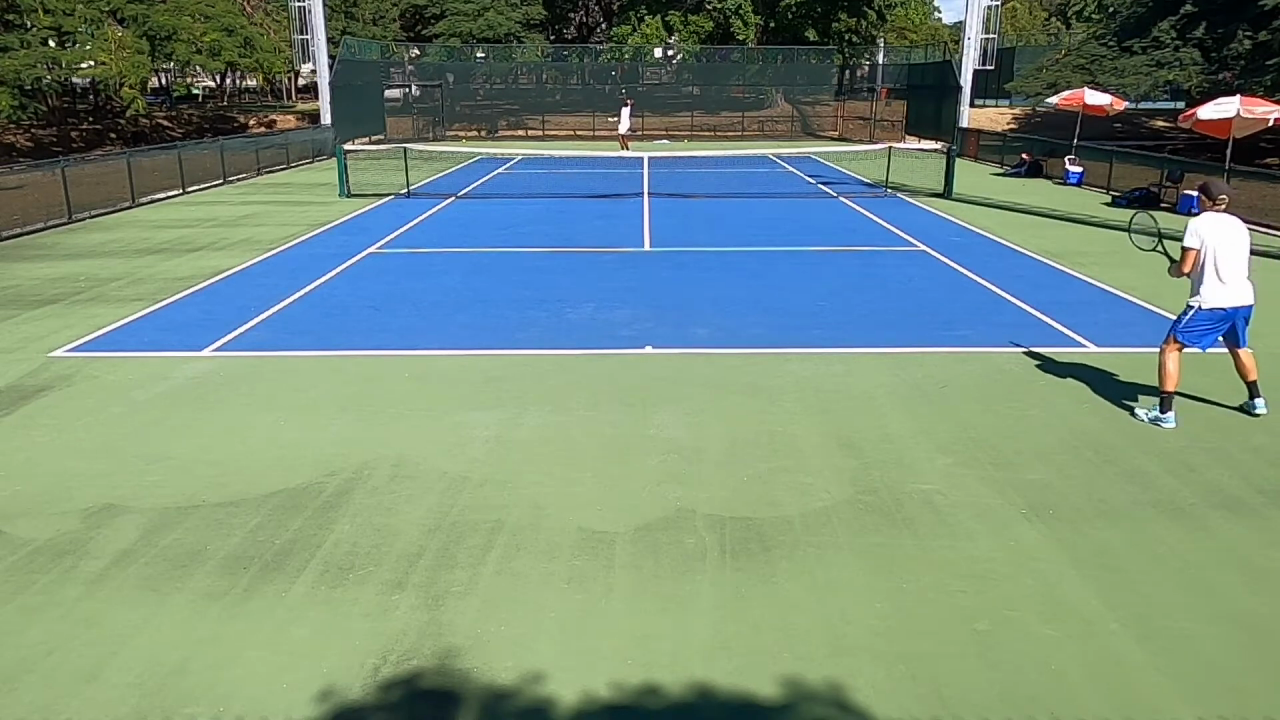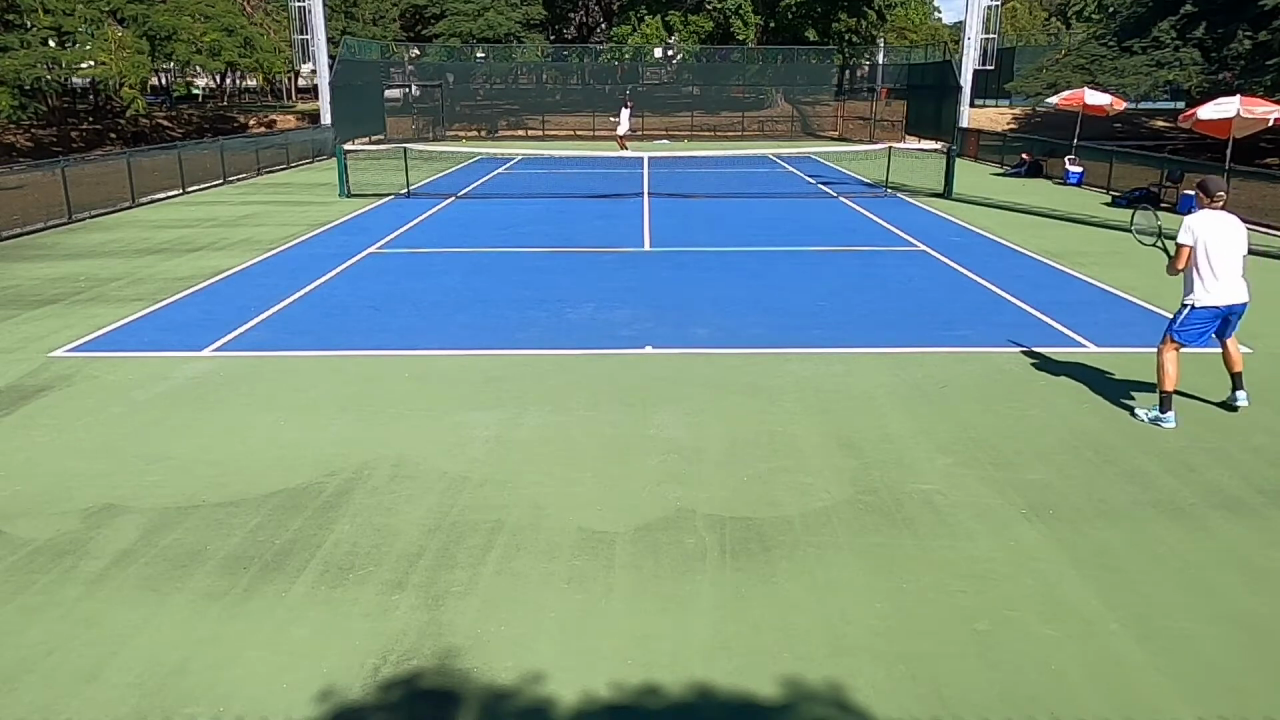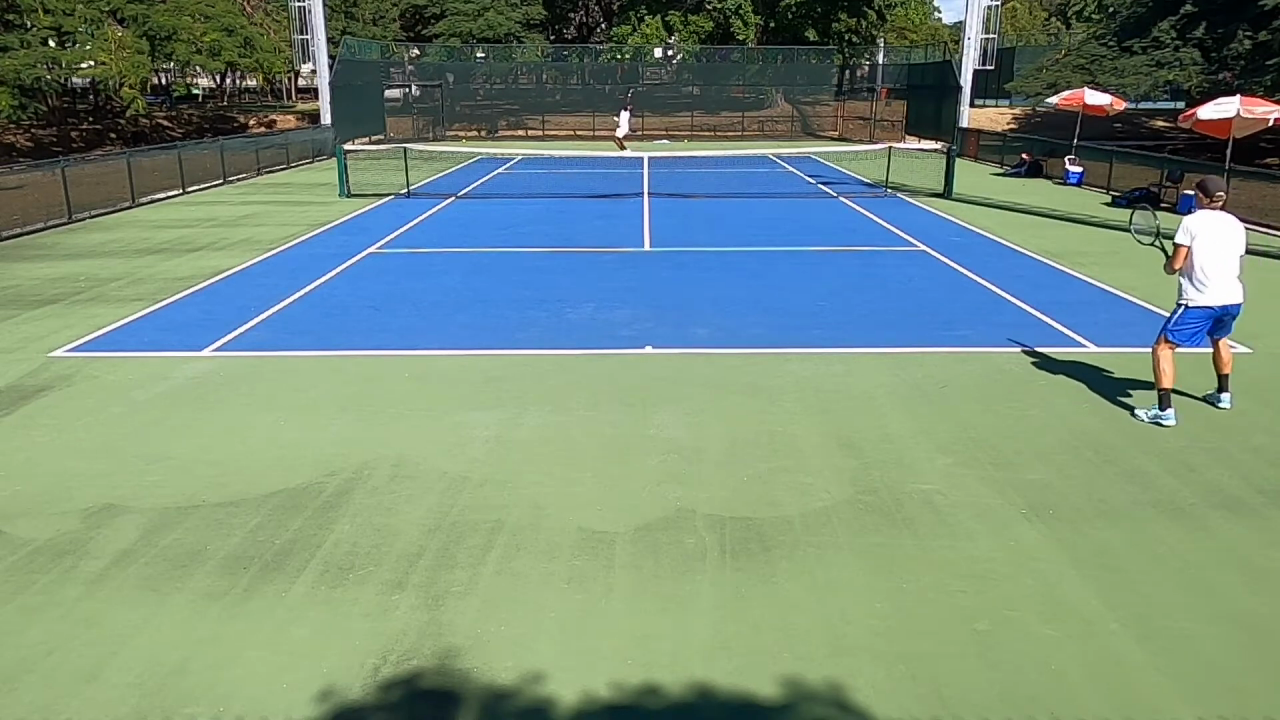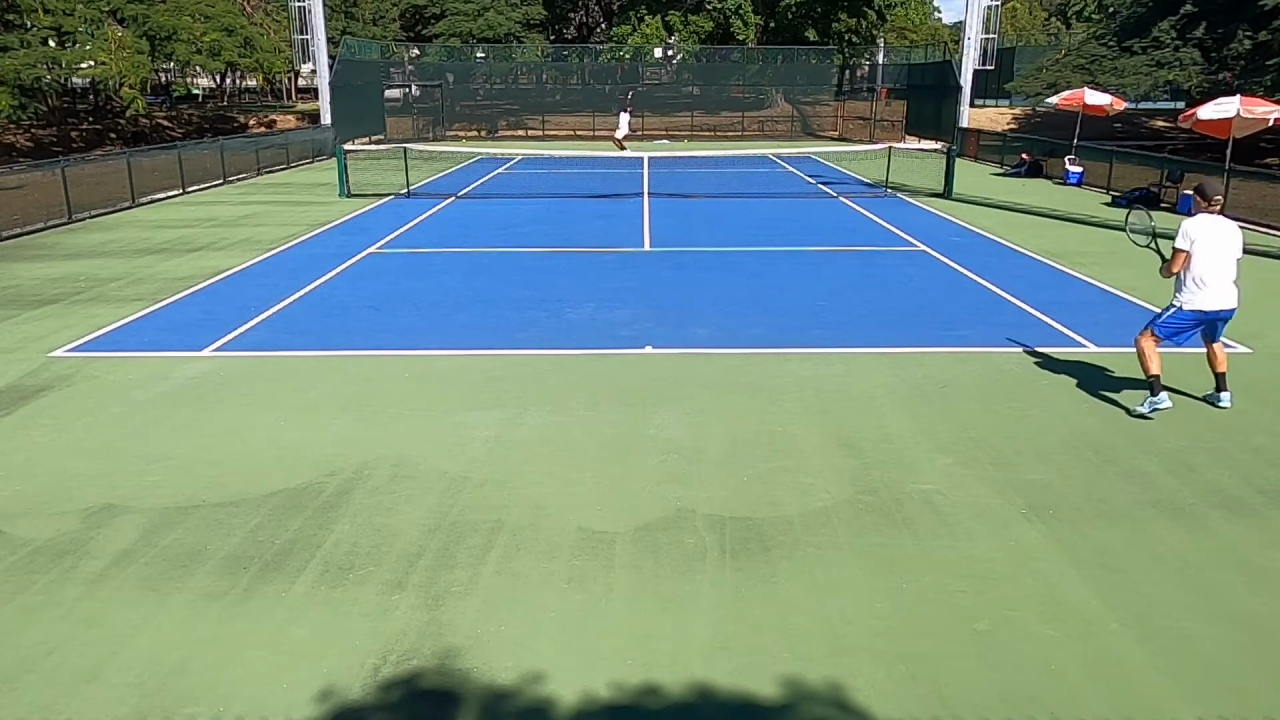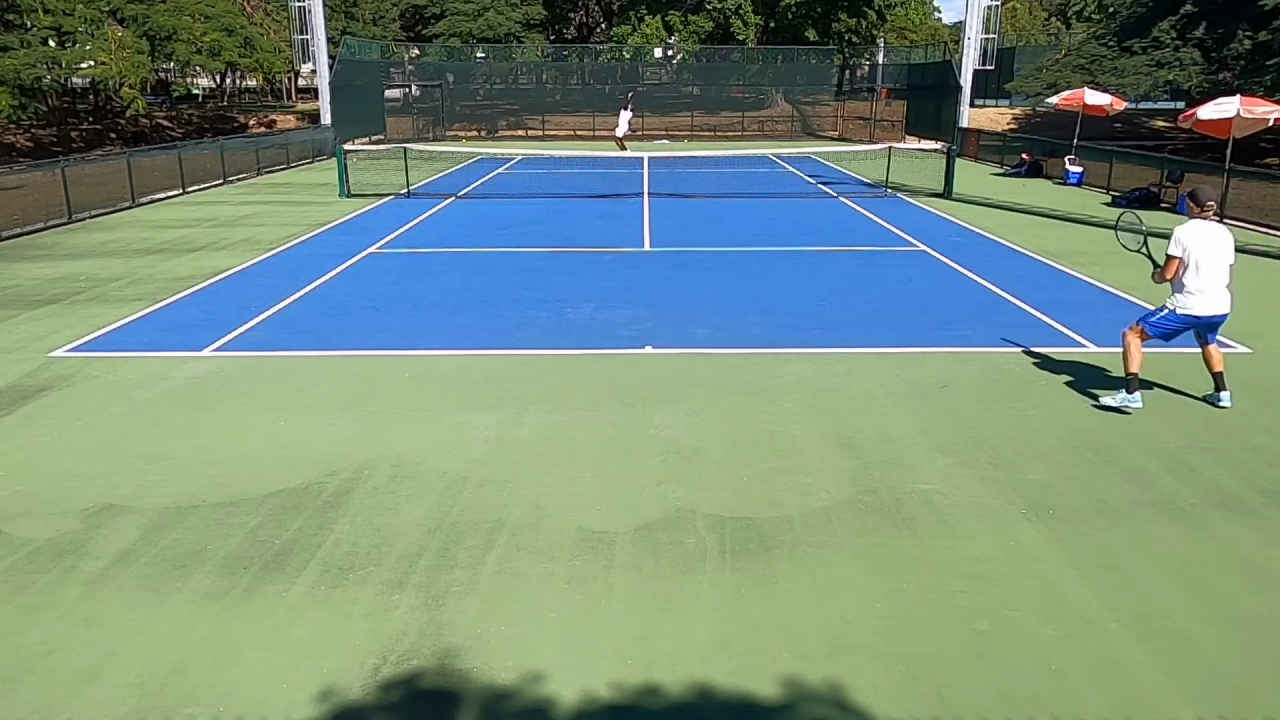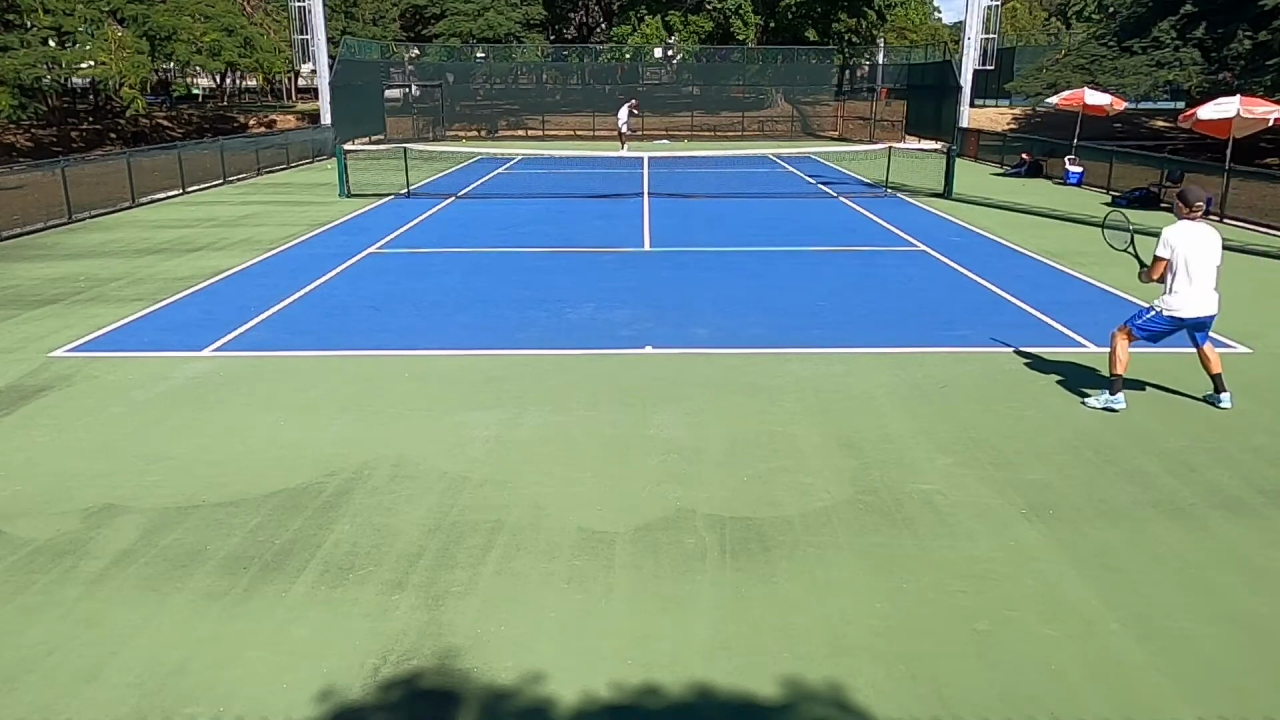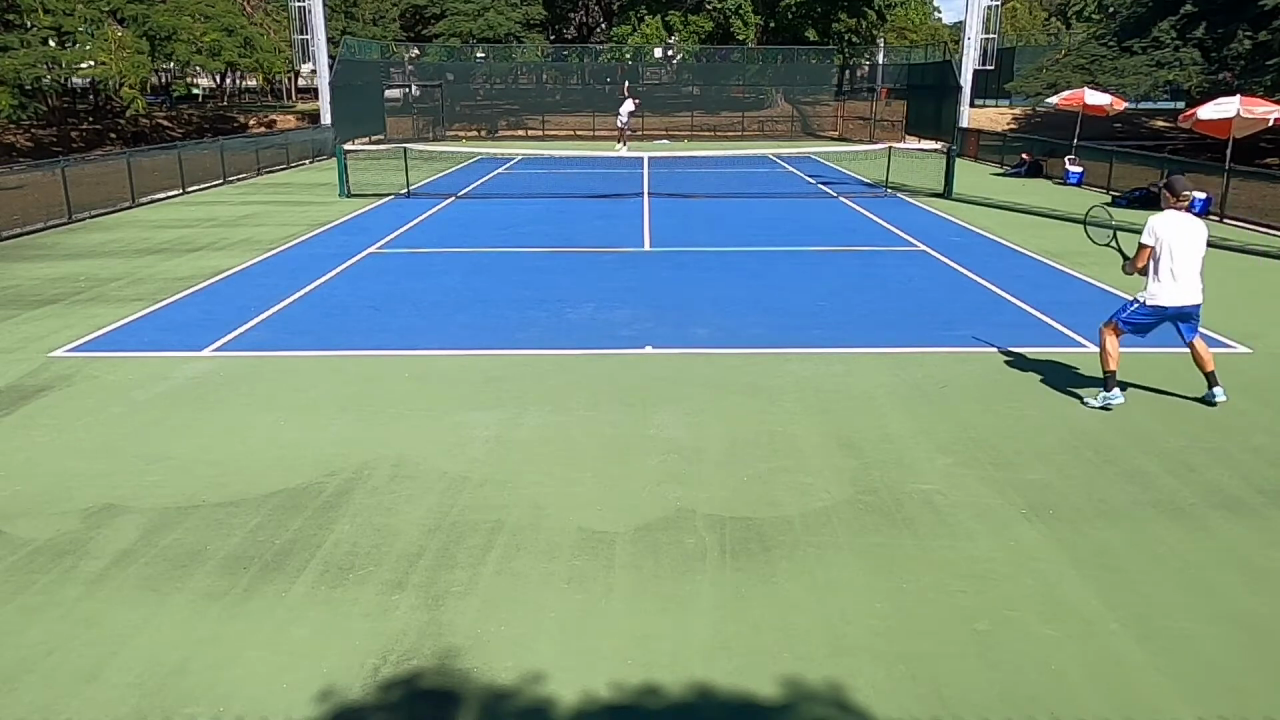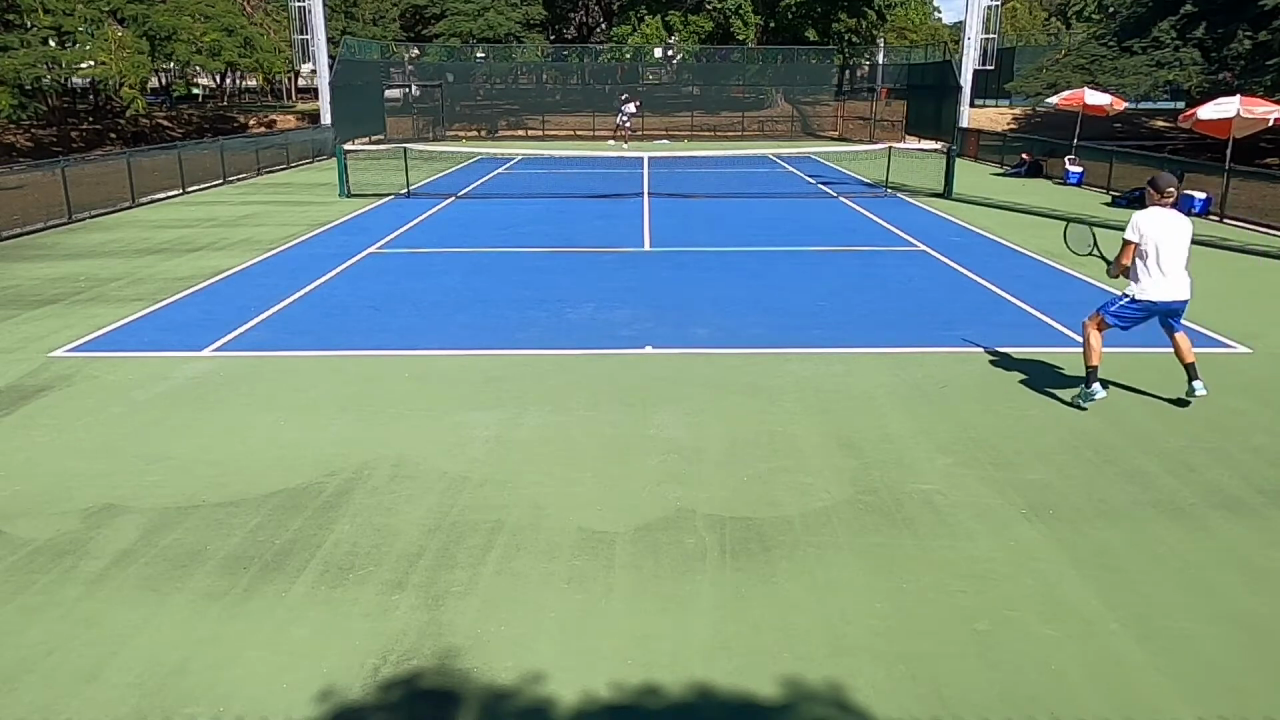
dt=0.1s
person 1, frame 1
left shoulder: (1198, 224)
right shoulder: (1239, 226)
left elbow: (1183, 268)
left wrist: (1173, 270)
right wrist: (1193, 270)
left hip: (1211, 303)
right hip: (1243, 300)
left knee: (1170, 349)
right knee: (1238, 348)
left ankle: (1165, 412)
right ankle: (1256, 400)
person 1, frame 2
left shoulder: (1193, 221)
right shoulder: (1238, 224)
left elbow: (1178, 265)
left wrist: (1170, 267)
left hip: (1206, 301)
right hip: (1238, 298)
left knee: (1168, 348)
right knee: (1226, 339)
left ankle: (1165, 412)
right ankle: (1238, 392)
person 1, frame 3
left shoulder: (1191, 221)
right shoulder: (1237, 226)
left elbow: (1175, 265)
right elbow: (1233, 264)
left wrist: (1167, 265)
left hip: (1201, 301)
right hip: (1233, 300)
left knee: (1162, 347)
right knee: (1218, 339)
left ankle: (1166, 410)
right ankle: (1223, 393)
person 1, frame 4
left shoulder: (1191, 226)
right shoulder: (1234, 230)
left elbow: (1173, 268)
right elbow: (1228, 268)
left wrist: (1164, 269)
left hip: (1194, 303)
right hip: (1227, 303)
left knee: (1145, 341)
right knee: (1212, 341)
left ankle: (1157, 395)
right ankle: (1222, 393)
person 1, frame 5
left shoulder: (1184, 231)
right shoulder: (1226, 235)
left elbow: (1167, 274)
left wrist: (1156, 275)
left hip: (1188, 307)
right hip: (1220, 307)
left knee: (1132, 335)
right knee: (1207, 343)
left ankle: (1131, 393)
right ankle: (1222, 392)
person 1, frame 6
left shoulder: (1172, 232)
right shoulder: (1214, 235)
left elbow: (1154, 274)
left wrist: (1143, 274)
left hip: (1175, 308)
right hip: (1207, 308)
left knee: (1120, 336)
right knee: (1202, 343)
left ankle: (1115, 395)
right ankle: (1222, 394)
person 1, frame 7
left shoulder: (1157, 222)
right shoulder: (1200, 227)
left elbow: (1138, 264)
left wrist: (1128, 267)
left hip: (1158, 300)
right hip: (1191, 300)
left knee: (1108, 332)
right knee: (1193, 339)
left ankle: (1110, 390)
right ankle: (1214, 389)
person 1, frame 8
left shoulder: (1140, 218)
right shoulder: (1185, 223)
left elbow: (1124, 261)
left wrist: (1113, 270)
left hip: (1146, 295)
right hip: (1179, 295)
left knee: (1091, 325)
right knee: (1176, 332)
left ankle: (1092, 385)
right ankle: (1195, 383)
